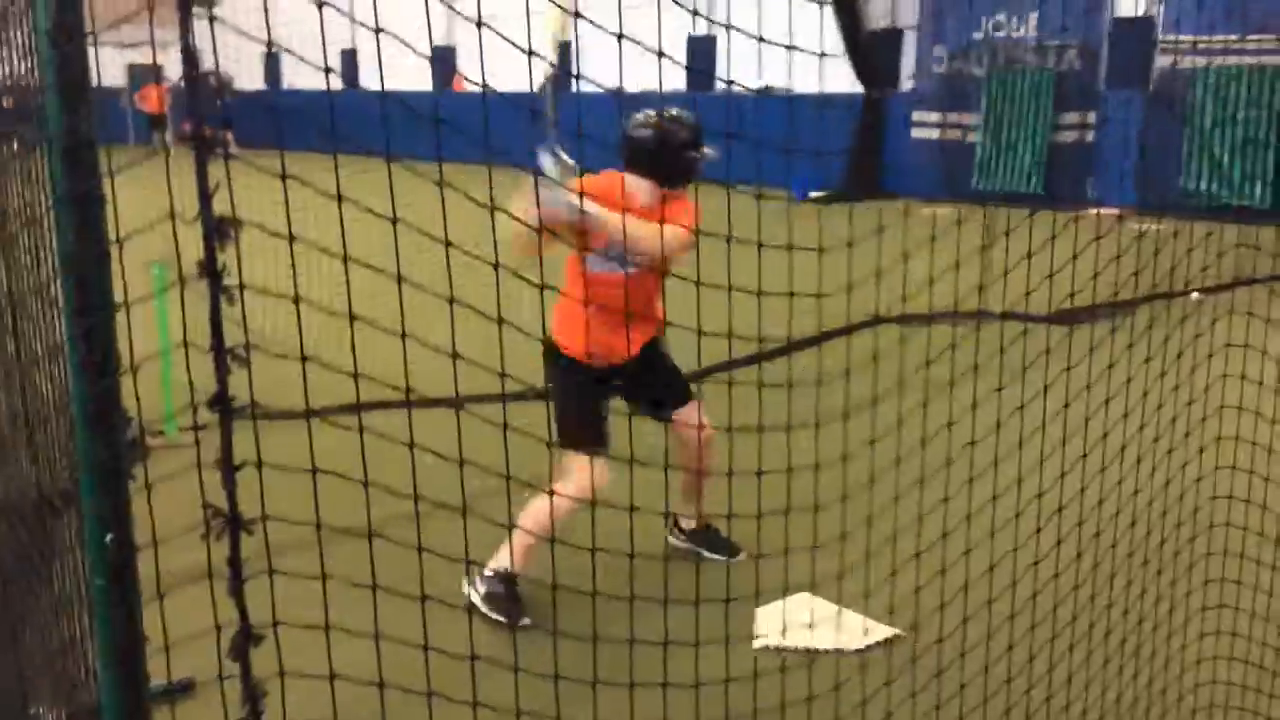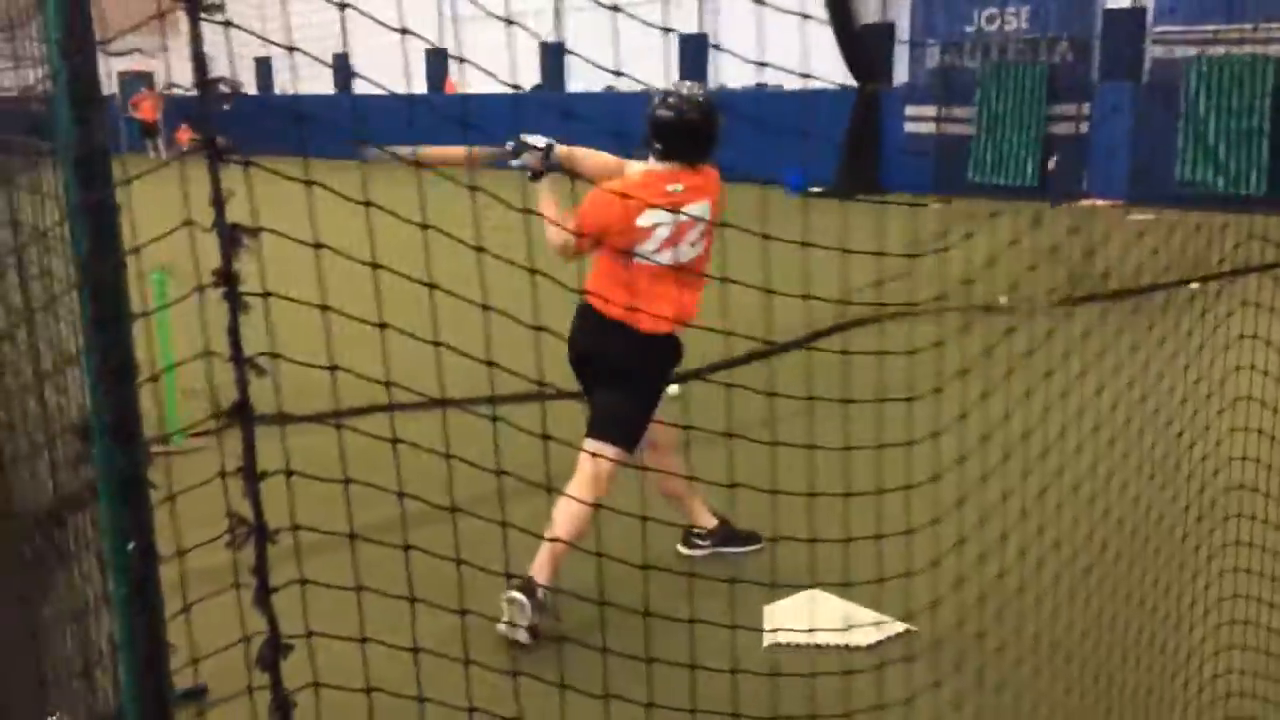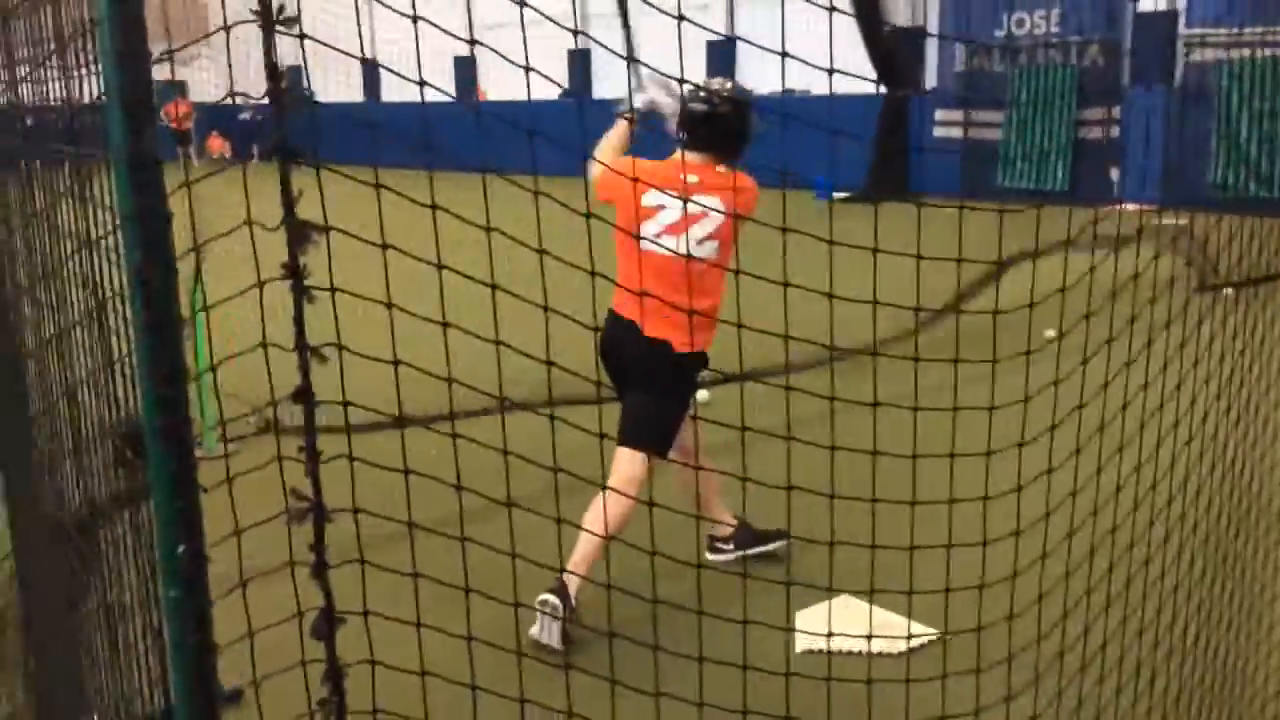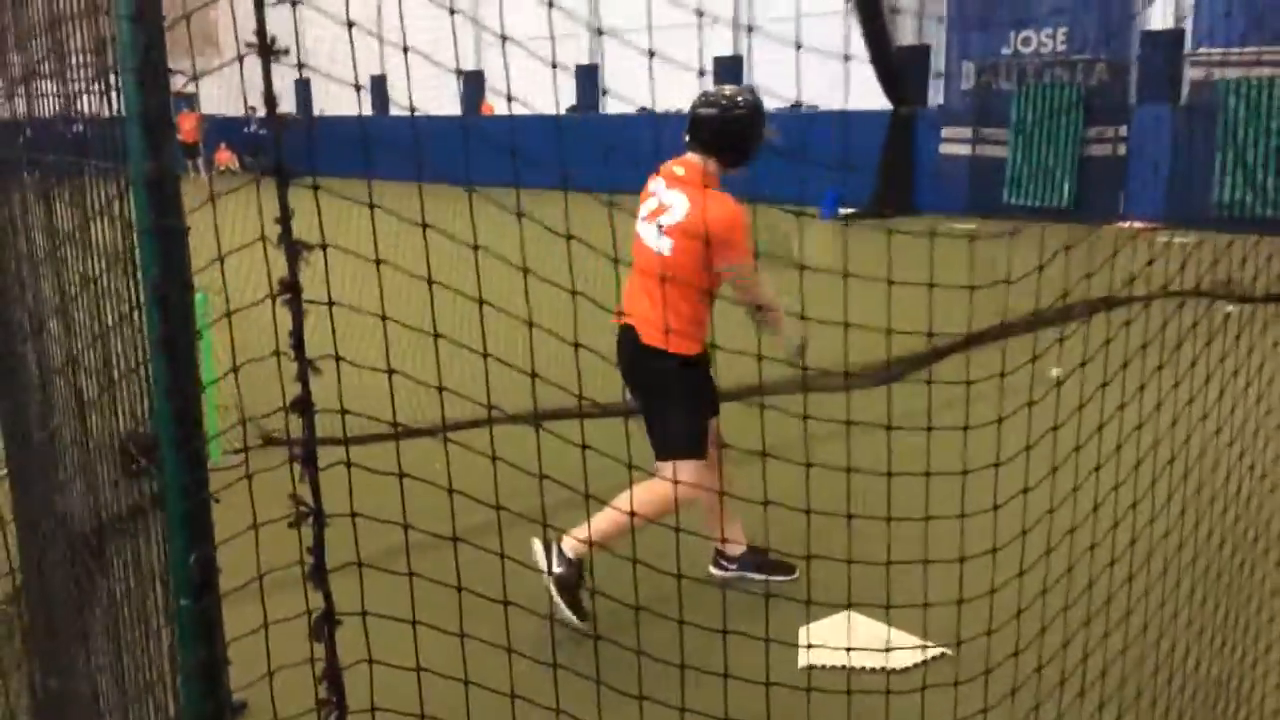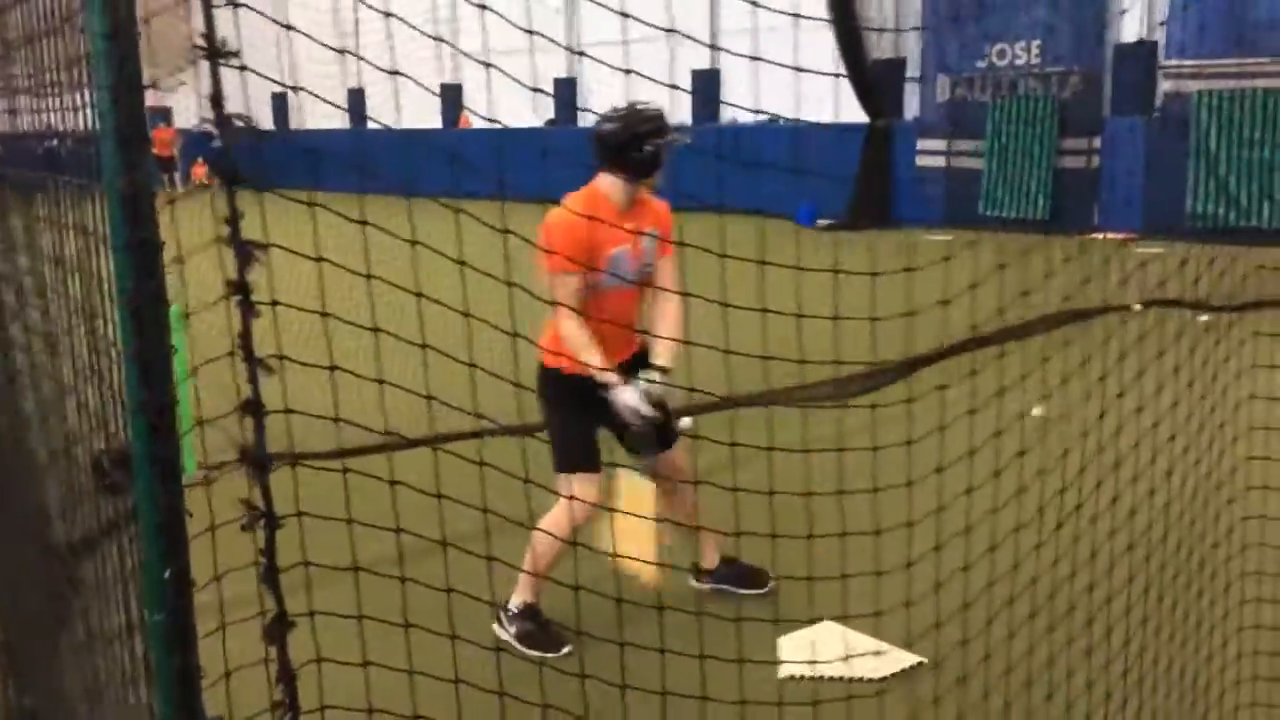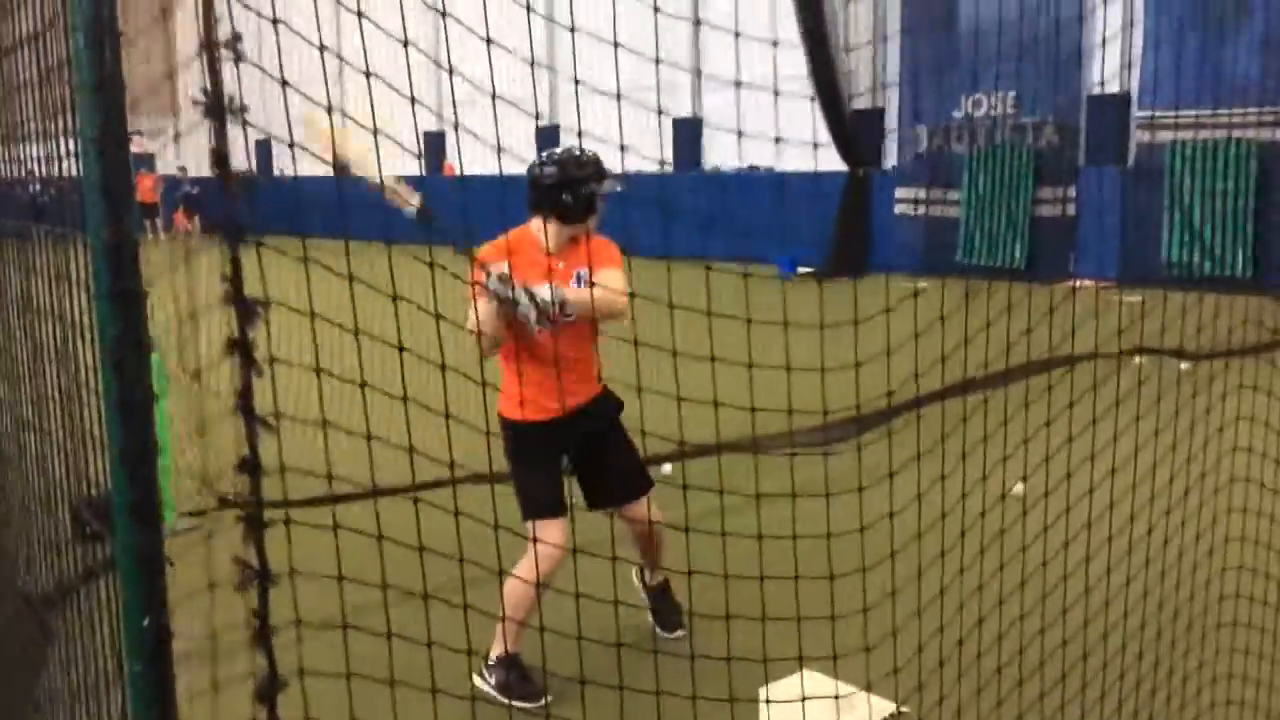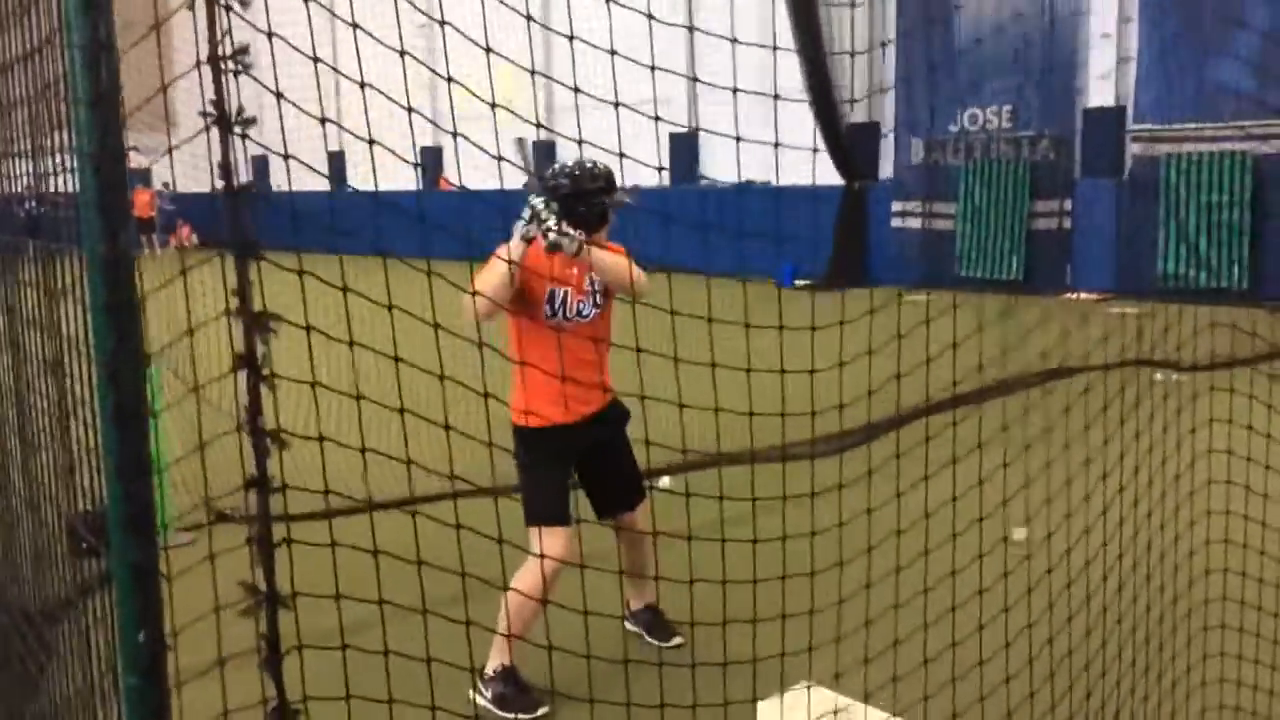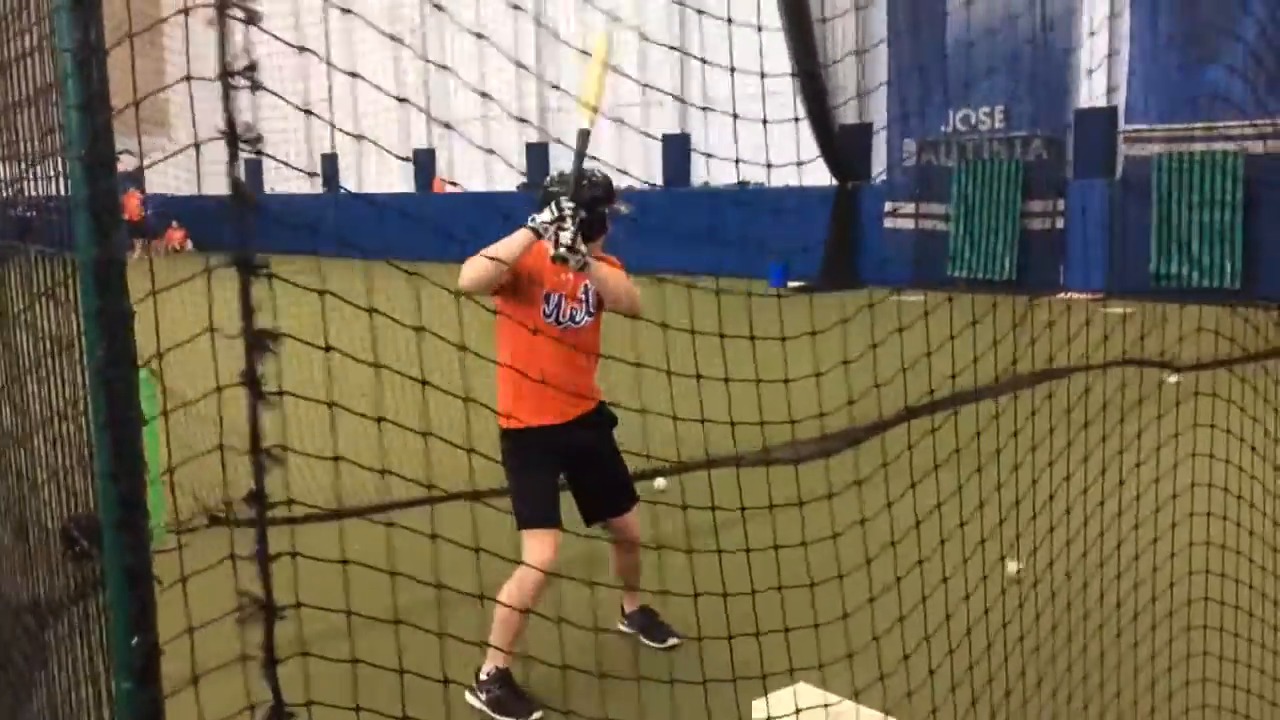
dt=0.4s
person 1, frame 1
left shoulder: (676, 208)
right shoulder: (589, 195)
left elbow: (653, 245)
left wrist: (576, 207)
right wrist: (548, 202)
left hip: (637, 343)
right hip: (580, 352)
left knee: (695, 430)
right knee: (581, 479)
left ankle: (690, 522)
right ankle: (497, 573)
person 1, frame 2
left shoulder: (616, 199)
right shoulder: (709, 185)
left elbow: (564, 244)
left wrist: (542, 172)
right wrist: (560, 152)
left hip: (593, 329)
right hip: (647, 344)
left knee: (649, 433)
right knee: (596, 468)
left ankle: (703, 527)
right ankle: (531, 588)
person 1, frame 3
left shoulder: (636, 179)
right shoulder: (740, 193)
left elbow: (599, 166)
left wrist: (632, 114)
right wrist: (696, 144)
left hip: (622, 333)
right hip: (673, 349)
left knee: (680, 434)
right knee: (630, 474)
left ankle: (725, 532)
right ankle: (563, 592)
person 1, frame 4
left shoulder: (666, 177)
right shoulder: (721, 212)
right elbow: (749, 295)
right wrist: (784, 328)
left hip: (670, 342)
right hip: (660, 350)
left knee: (709, 438)
right knee: (682, 481)
left ankle: (732, 550)
right ankle: (567, 552)
person 1, frame 5
left shoulder: (657, 215)
right shoulder: (568, 223)
left elbow: (669, 296)
right elbow: (563, 317)
left wrist: (659, 368)
right wrist: (610, 381)
left hip: (629, 362)
right hip: (573, 371)
left knee: (675, 464)
right knee: (581, 499)
left ankle: (711, 564)
right ankle: (517, 610)
person 1, frame 6
left shoulder: (598, 248)
right shoulder: (500, 253)
left elbow: (618, 302)
right elbow: (483, 344)
left wrist: (551, 291)
right wrist: (496, 296)
left hip: (591, 405)
right hip: (528, 419)
left knee: (644, 515)
right knee: (550, 547)
left ankle: (653, 581)
right ankle: (497, 662)
person 1, frame 7
left shoulder: (606, 255)
right shoulder: (522, 255)
left elbow: (637, 284)
right elbow: (480, 306)
left wrist: (574, 245)
right wrist: (524, 237)
left hip: (599, 413)
right hip: (541, 425)
left knee: (635, 522)
right knee: (552, 554)
left ankle: (640, 608)
right ankle: (494, 674)
person 1, frame 8
left shoulder: (601, 264)
right shoulder: (522, 258)
left elbow: (632, 304)
right elbow: (469, 280)
left wrist: (578, 259)
right wrist: (535, 230)
left hip: (586, 417)
right hip: (528, 428)
left knee: (628, 528)
right knee: (542, 557)
left ankle: (633, 610)
